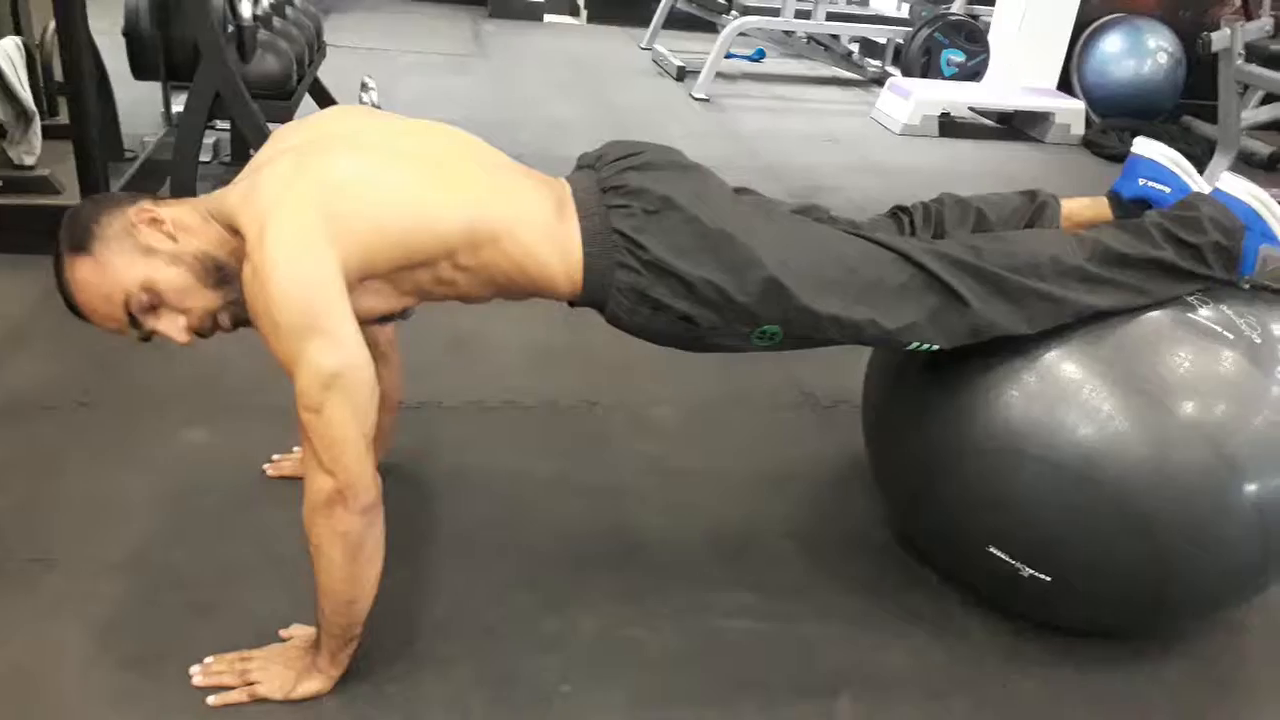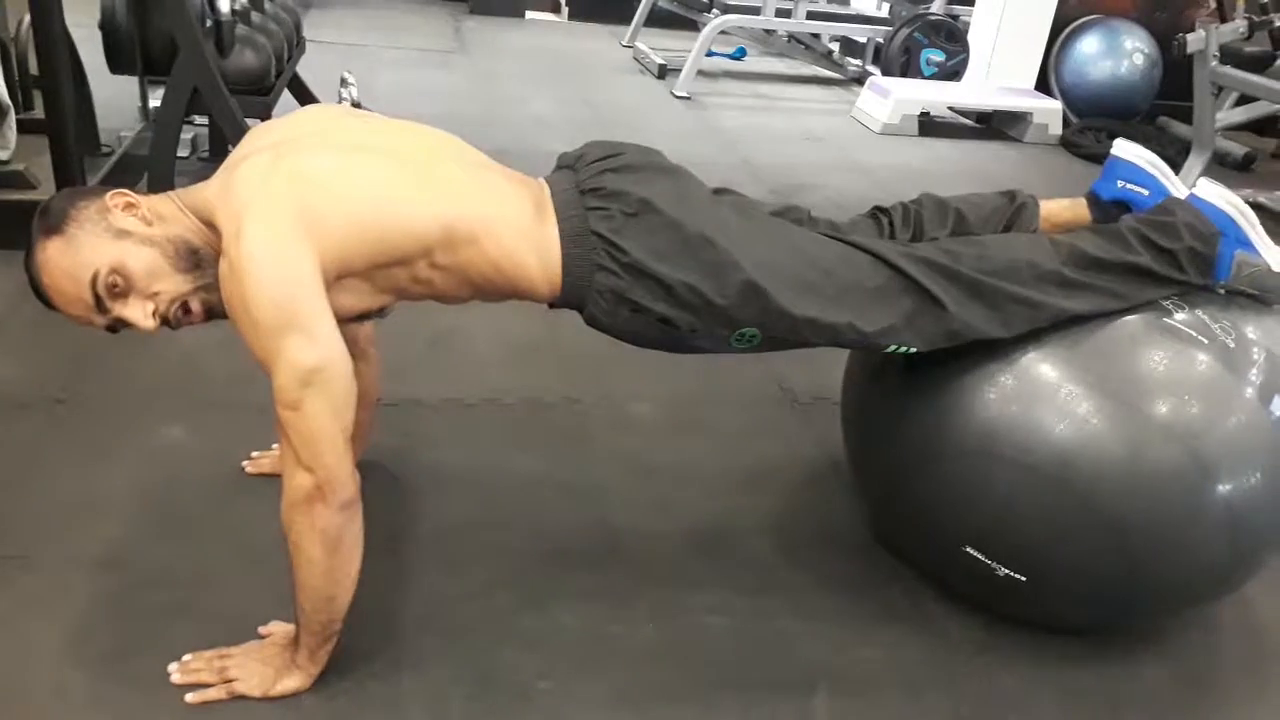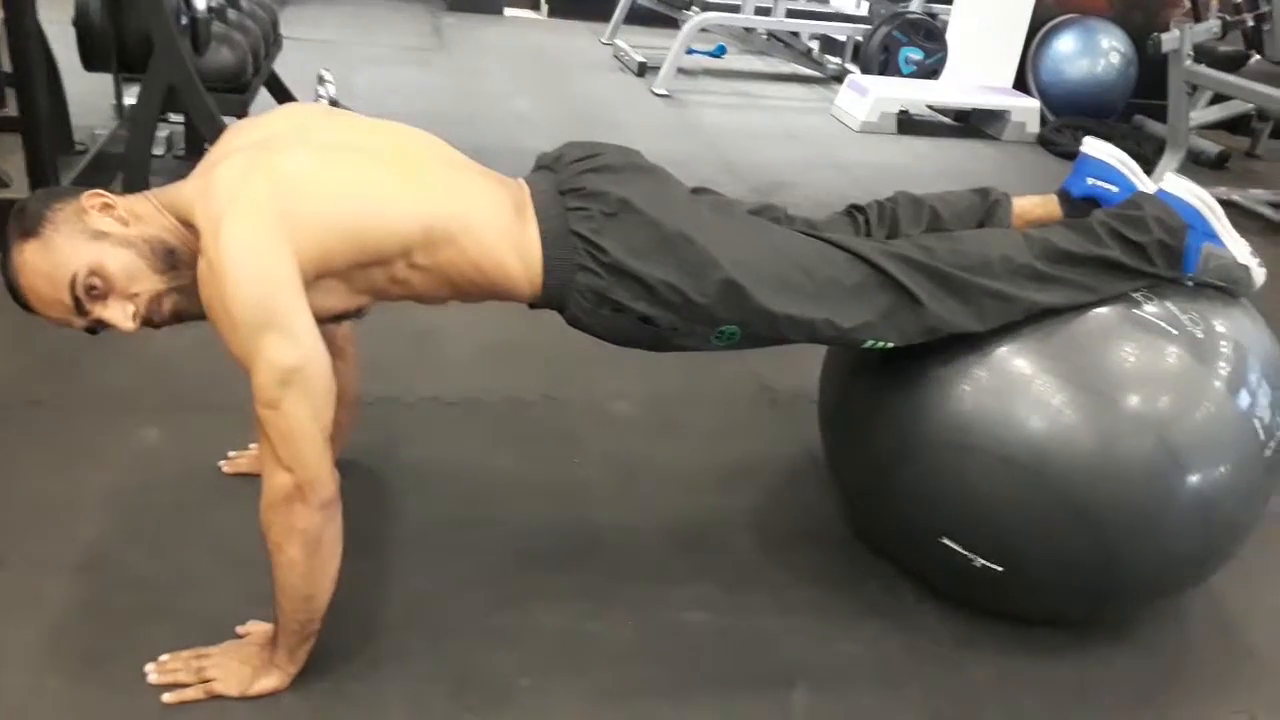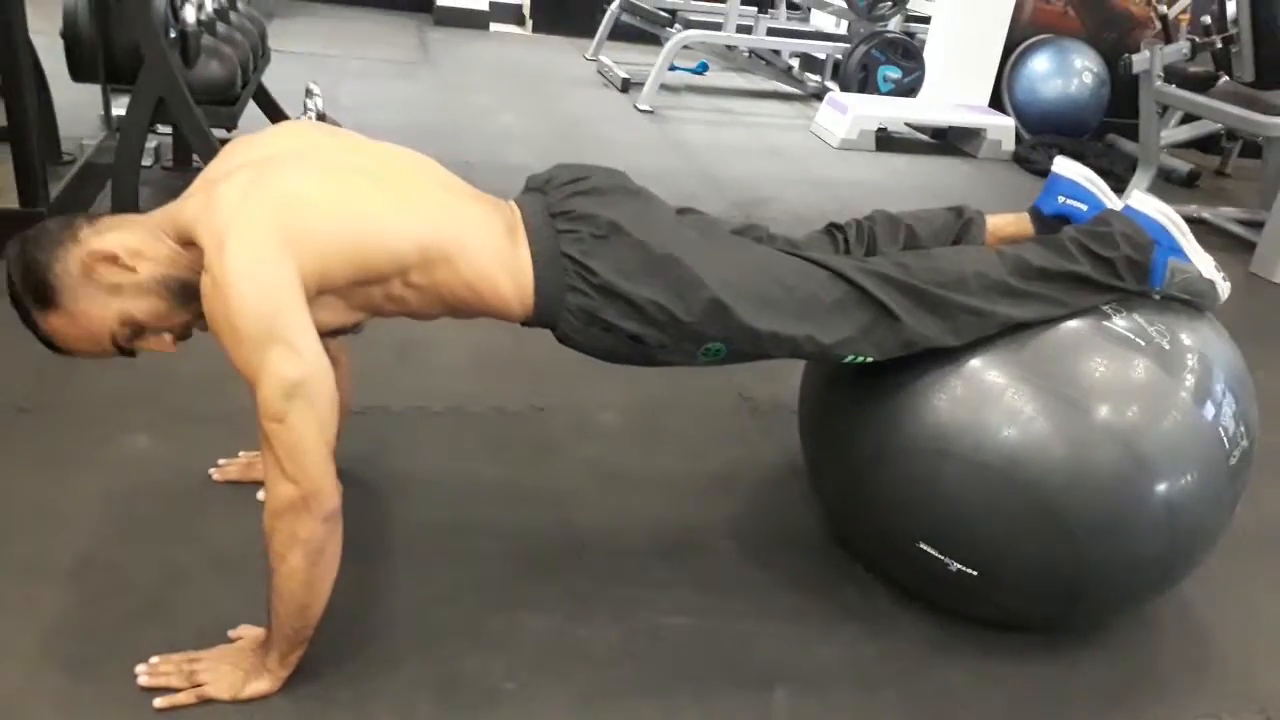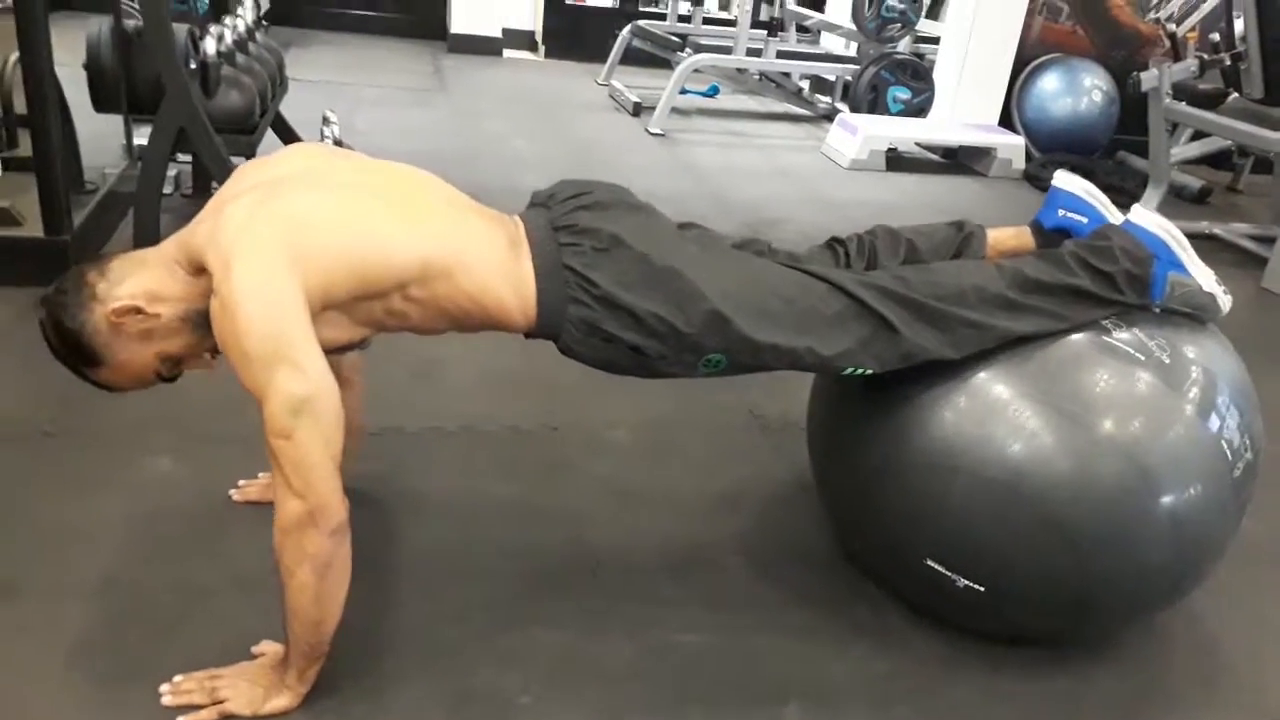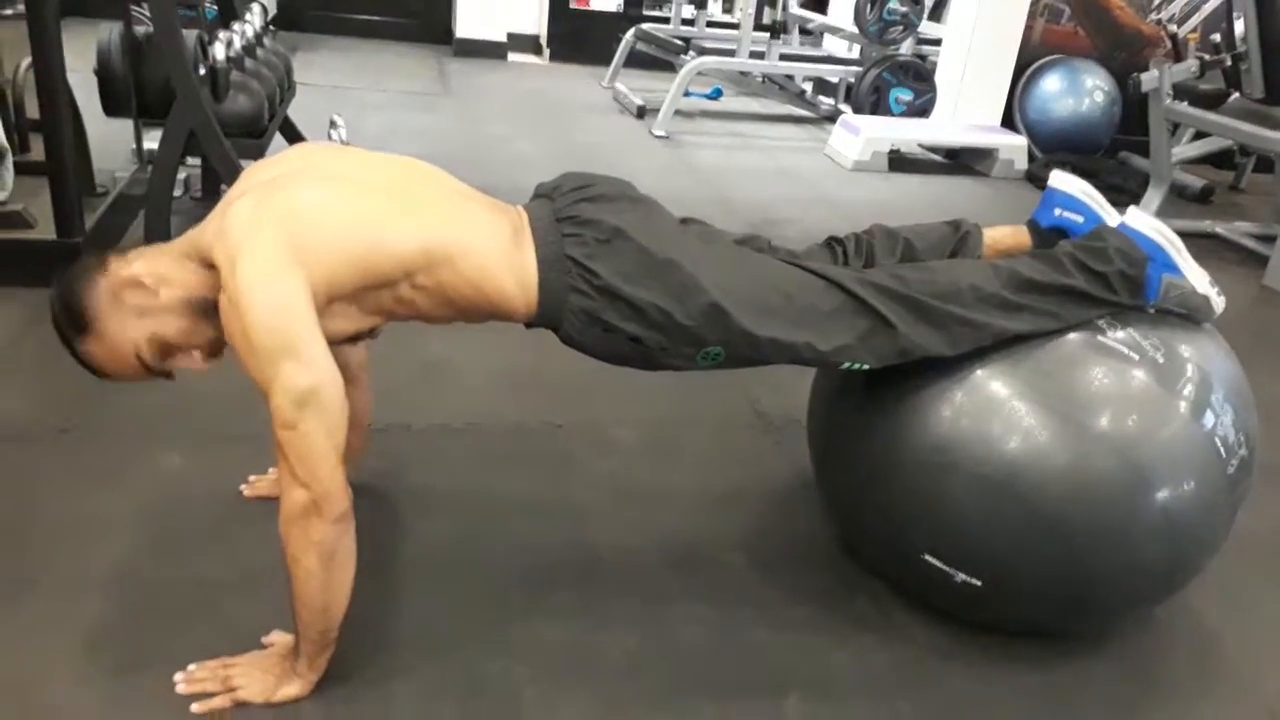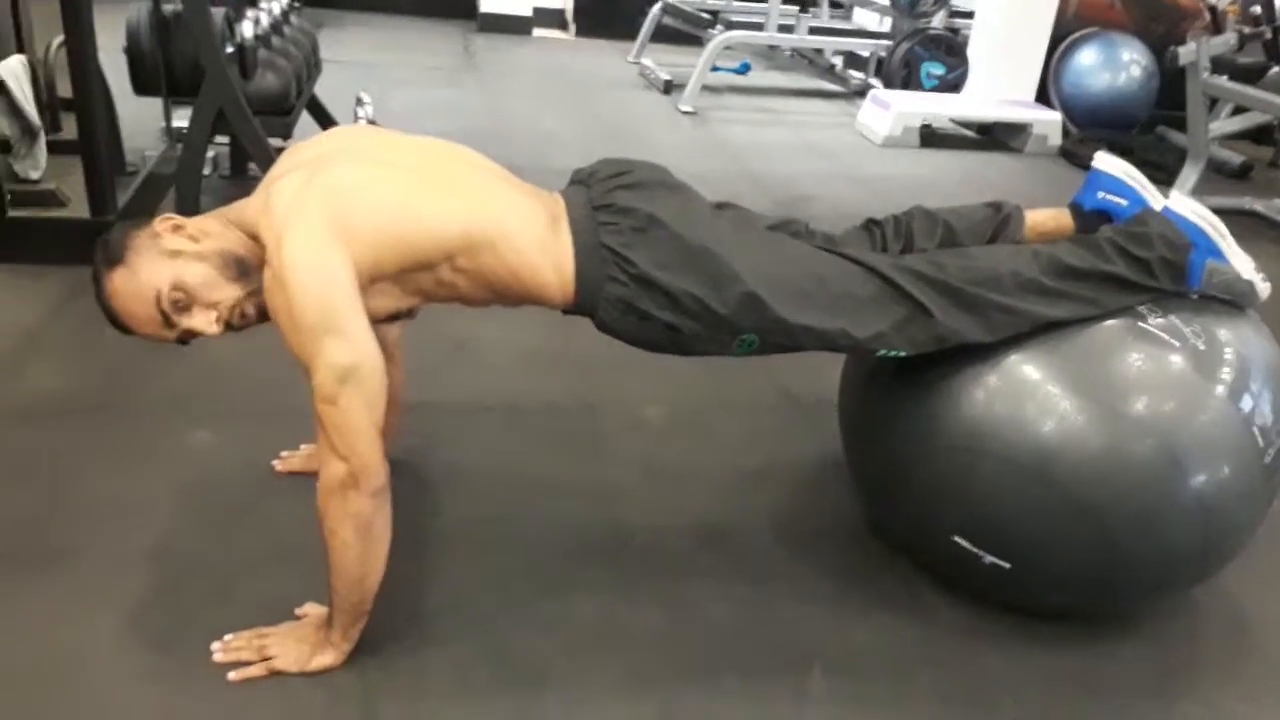
dt=0.5s
person 1, frame 1
left shoulder: (277, 261)
right shoulder: (288, 158)
left elbow: (346, 492)
left wrist: (322, 657)
right wrist: (356, 438)
left hip: (652, 259)
right hip: (626, 189)
left knee: (933, 294)
right knee: (900, 247)
right ankle: (1125, 196)
person 1, frame 2
left shoulder: (253, 254)
right shoulder: (266, 153)
left elbow: (324, 492)
left wrist: (303, 656)
right wrist: (336, 436)
left hip: (634, 261)
right hip: (604, 192)
left knee: (914, 300)
right knee: (875, 247)
right ankle: (1106, 202)
person 1, frame 3
left shoulder: (232, 254)
right shoulder: (245, 151)
left elbow: (305, 490)
left wrist: (280, 657)
right wrist: (317, 434)
left hip: (611, 260)
right hip: (585, 191)
left knee: (887, 293)
right knee: (853, 248)
left ankle: (1163, 234)
right ankle: (1075, 193)
person 1, frame 4
left shoulder: (237, 273)
right shoulder: (242, 170)
left elbow: (312, 502)
right wrist: (298, 438)
left hip: (601, 281)
right hip: (576, 213)
left knee: (871, 309)
right knee: (833, 262)
left ankle: (1131, 248)
right ankle: (1048, 212)
person 1, frame 5
left shoulder: (241, 294)
right shoulder: (253, 192)
left elbow: (318, 515)
right wrist: (311, 457)
left hip: (600, 294)
right hip: (579, 227)
left knee: (866, 325)
right knee: (833, 279)
left ankle: (1130, 265)
right ankle: (1047, 226)
person 1, frame 6
left shoulder: (251, 287)
right shoulder: (260, 193)
left elbow: (321, 505)
right wrist: (336, 453)
left hip: (603, 283)
right hip: (580, 221)
left knee: (865, 319)
right knee: (831, 273)
left ankle: (1124, 264)
right ankle: (1044, 225)
person 1, frame 7
left shoulder: (295, 262)
right shoulder: (303, 172)
left elbow: (359, 482)
left wrist: (333, 635)
right wrist: (352, 432)
left hip: (640, 272)
right hip: (617, 204)
left knee: (900, 309)
right knee: (870, 259)
left ankle: (1168, 252)
right ankle: (1083, 208)
